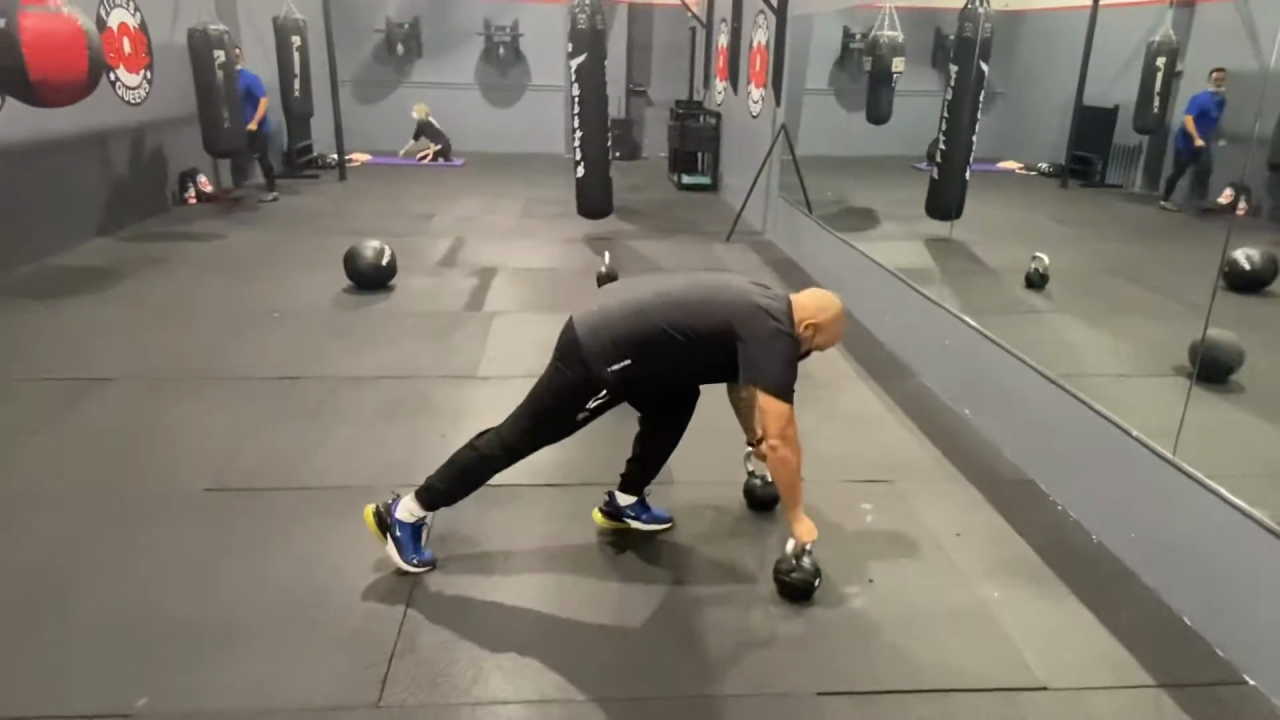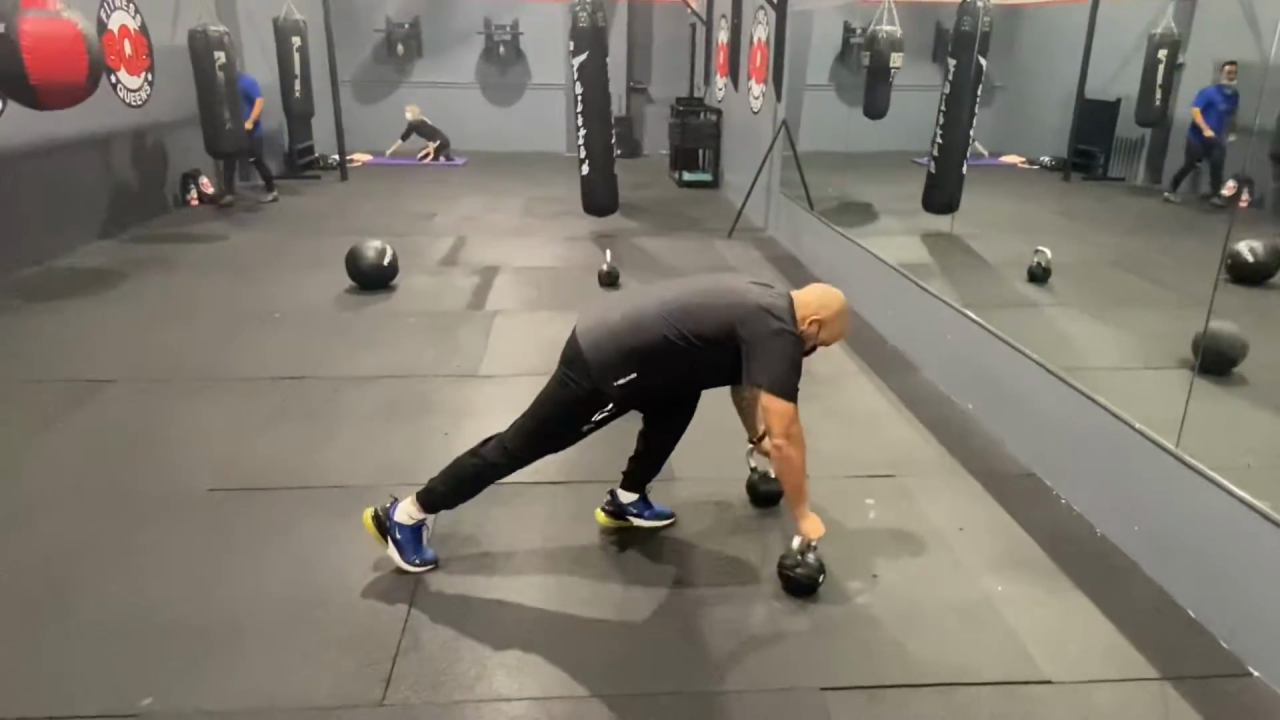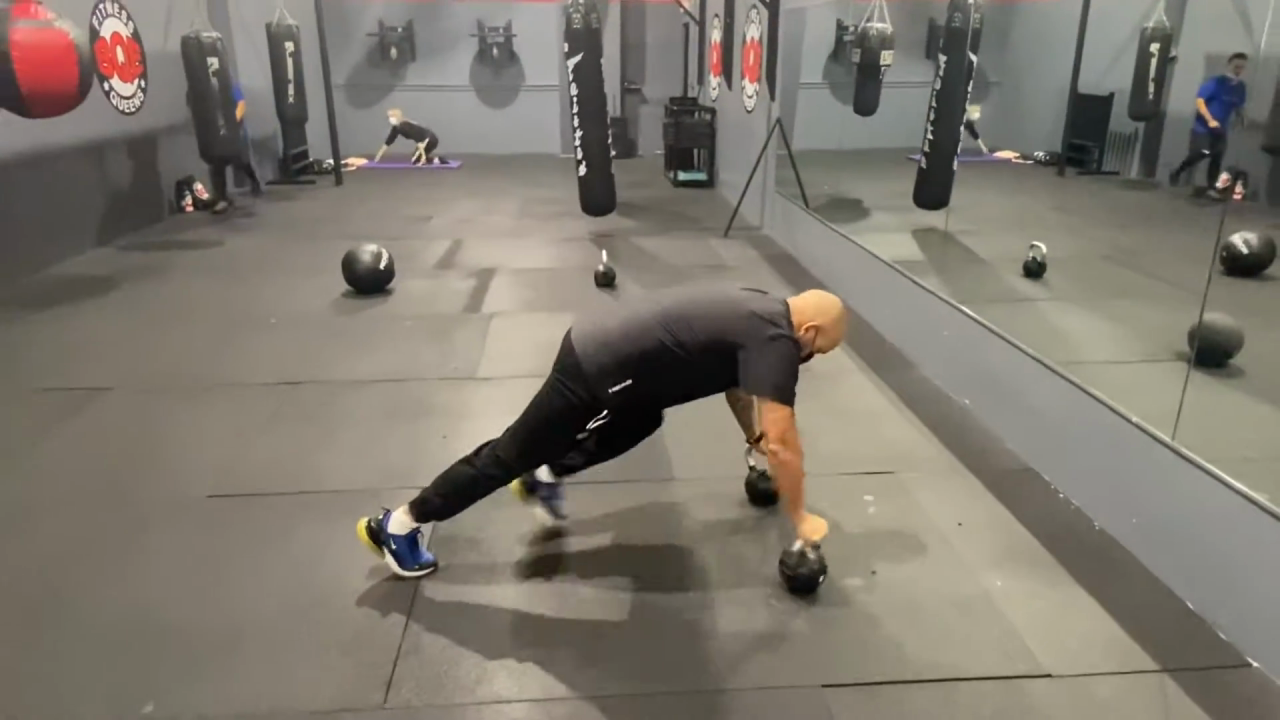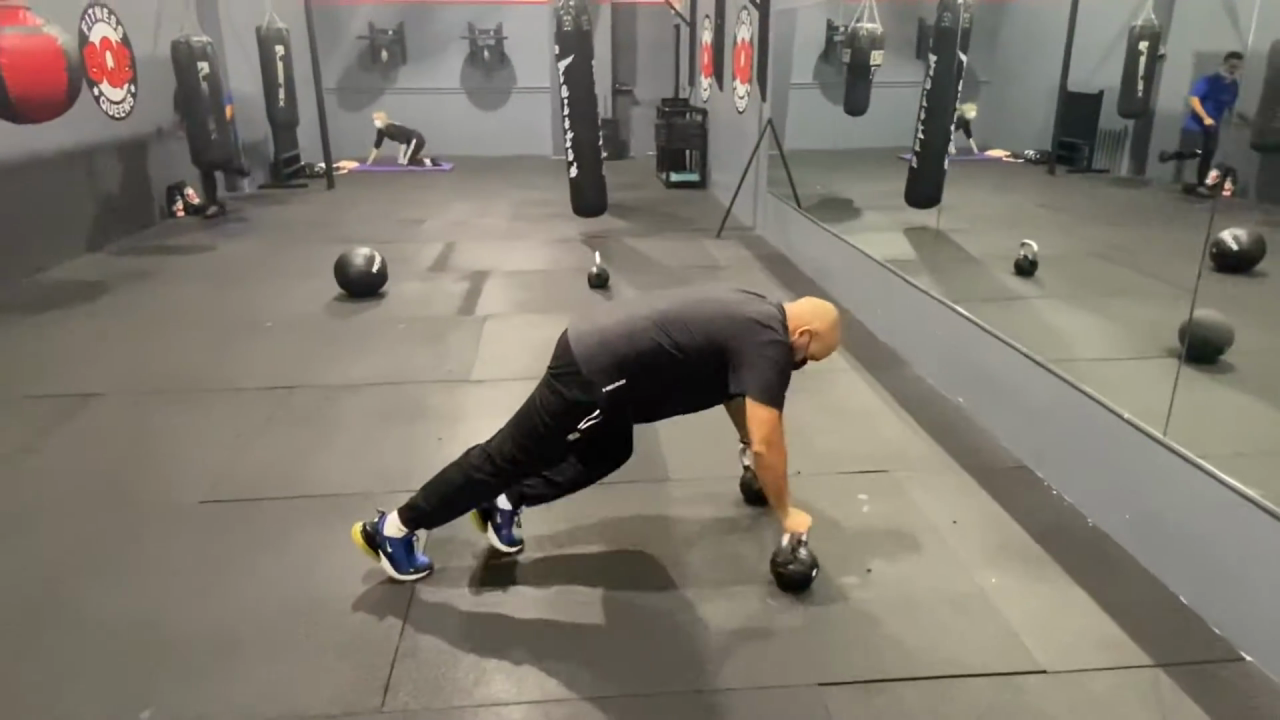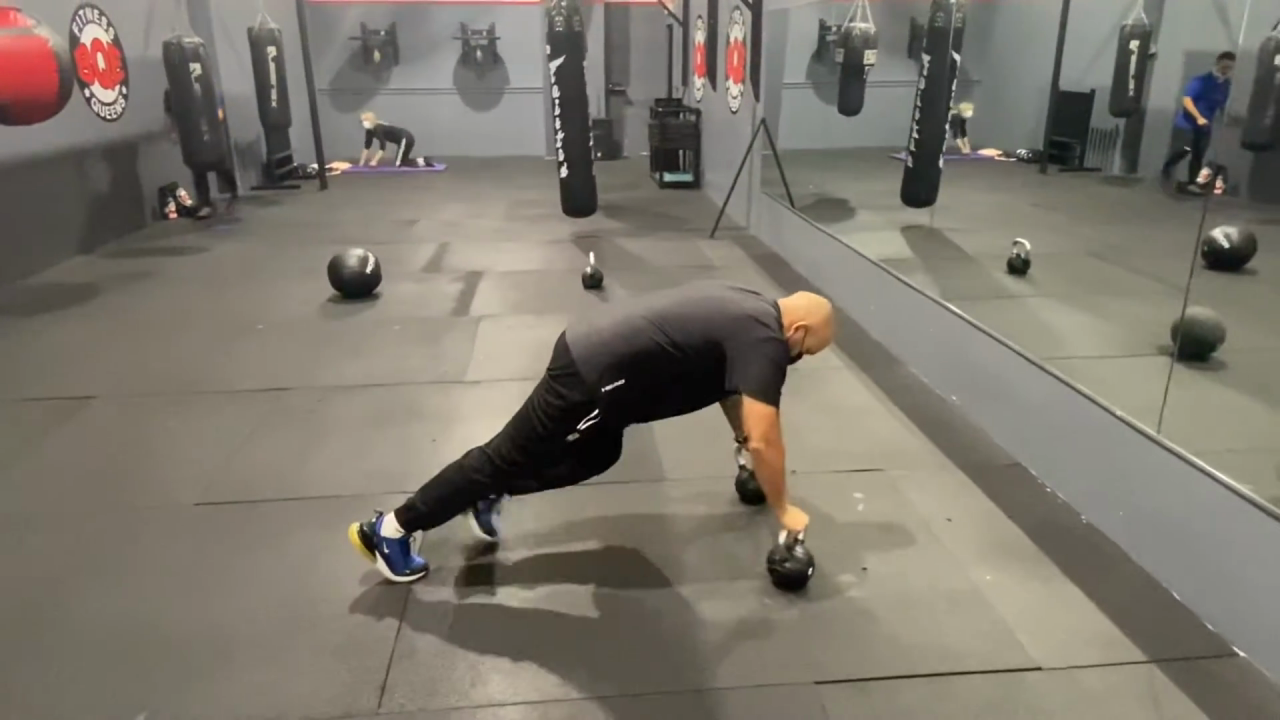
dt=0.2s
person 1, frame 1
left shoulder: (760, 309)
right shoulder: (774, 334)
left elbow: (739, 384)
right elbow: (781, 439)
left wrist: (754, 439)
right wrist: (797, 519)
left hip: (612, 326)
right hip: (600, 351)
left knee: (678, 401)
right knee: (518, 437)
left ankle: (624, 502)
right ankle: (404, 514)
person 1, frame 2
left shoulder: (763, 307)
right shoulder: (777, 334)
left elbow: (741, 379)
right elbow: (788, 437)
left wrist: (758, 437)
right wrist: (803, 517)
left hip: (609, 334)
right hip: (603, 364)
left knee: (680, 399)
right knee: (520, 445)
left ankle: (627, 500)
right ankle: (404, 516)
person 1, frame 3
left shoulder: (761, 314)
right shoulder: (776, 341)
left elbow: (738, 384)
right elbow: (781, 443)
left wrist: (756, 441)
right wrist: (801, 518)
left hip: (600, 346)
right hip: (598, 372)
left knee: (641, 421)
right knee: (512, 454)
left ankle: (545, 477)
right ankle: (397, 525)
person 1, frame 4
left shoulder: (755, 317)
right shoulder: (768, 345)
left elbow: (733, 386)
right elbow: (767, 444)
left wrist: (751, 445)
right wrist: (786, 513)
left hip: (596, 350)
right hip: (595, 372)
left knee: (608, 454)
right knee: (508, 456)
left ankle: (504, 502)
right ankle: (392, 529)
person 1, frame 5
left shoulder: (749, 311)
right shoulder: (763, 341)
left elbow: (727, 382)
right elbow: (766, 440)
left wrist: (743, 441)
right wrist: (783, 510)
left hip: (592, 350)
right hip: (594, 375)
left knee: (597, 458)
right knee: (508, 457)
left ankle: (486, 494)
right ankle: (388, 530)
